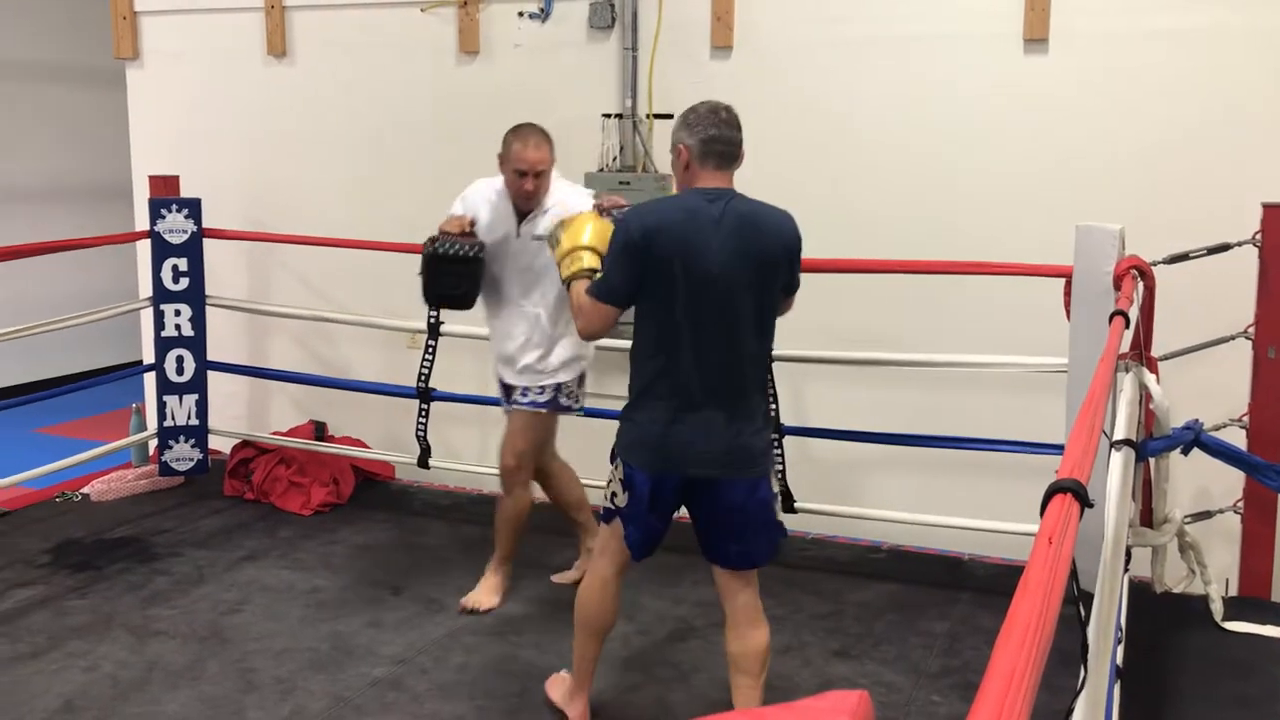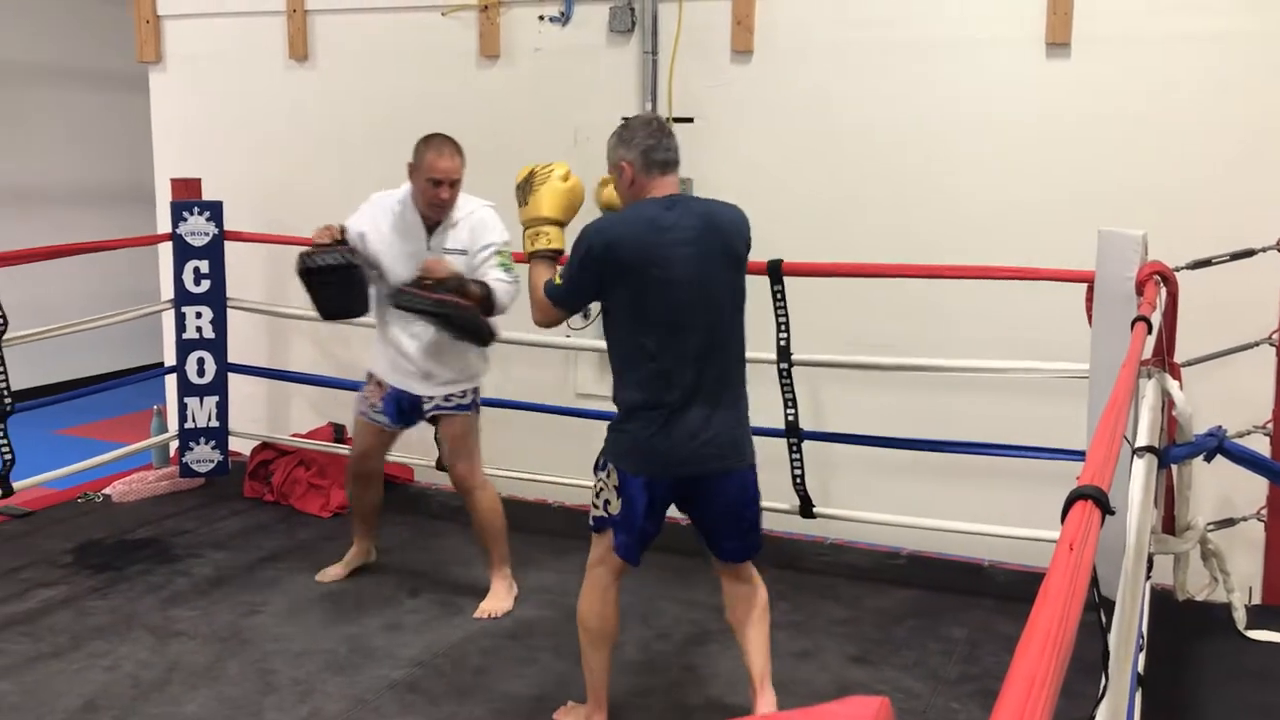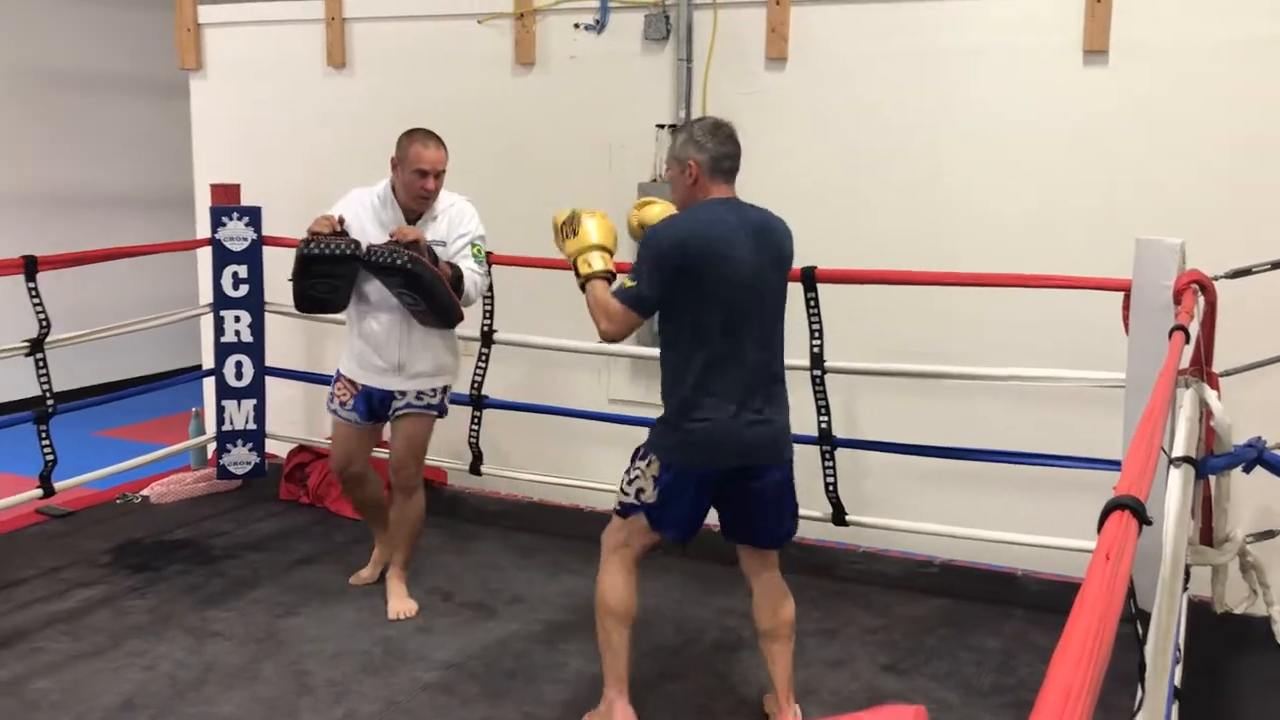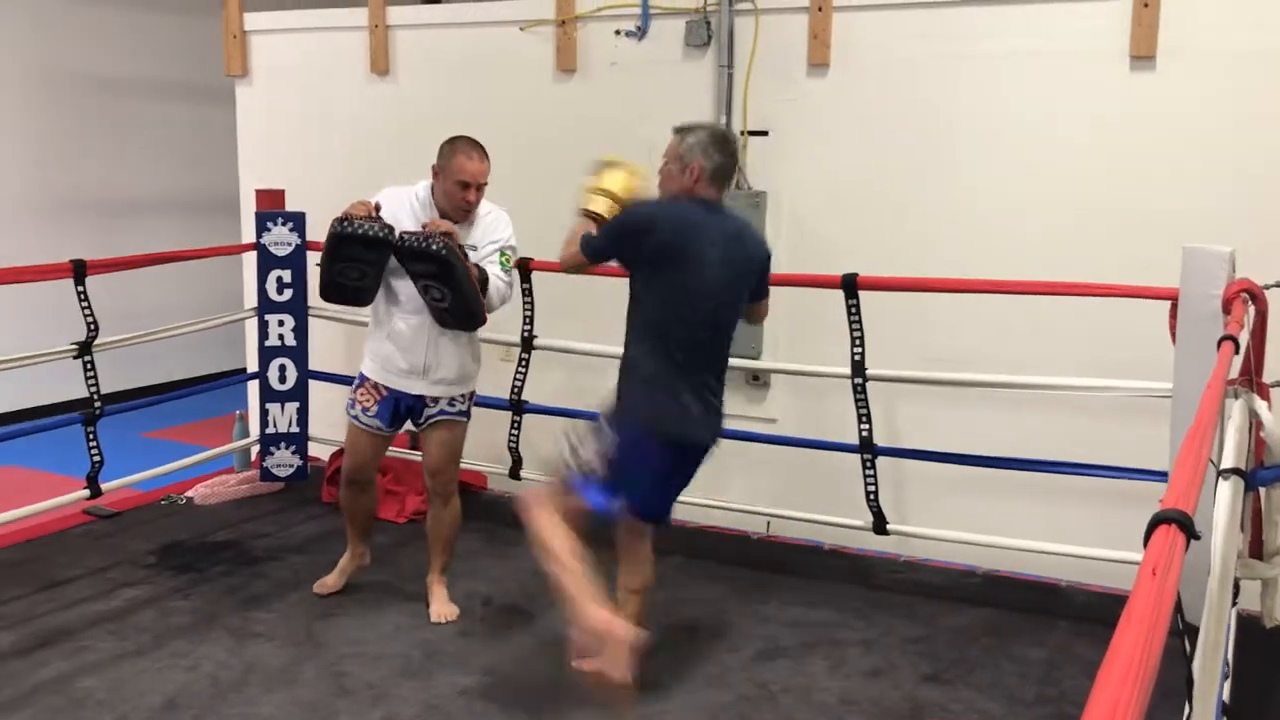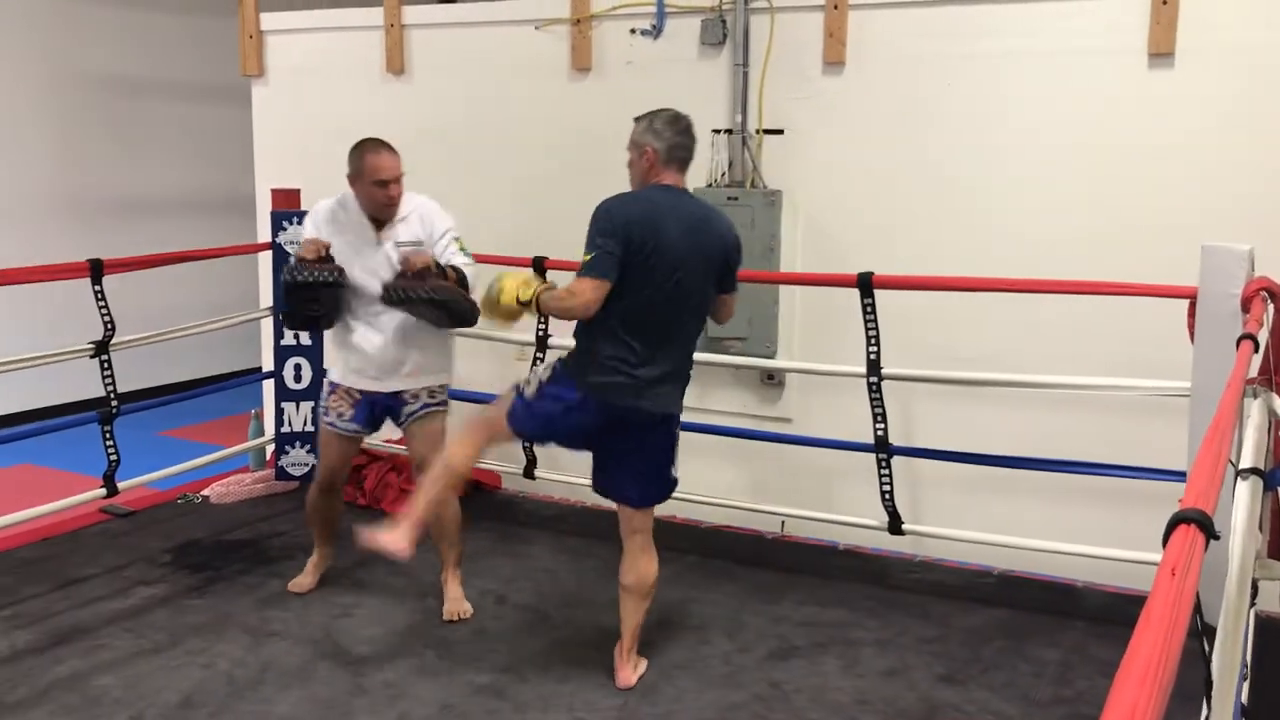
dt=0.5s
person 1, frame 1
left shoulder: (645, 224)
right shoulder: (779, 230)
left elbow: (591, 322)
left wrist: (578, 262)
left hip: (654, 439)
right hip: (740, 447)
left knee: (609, 559)
right knee: (741, 595)
person 1, frame 2
left shoulder: (607, 237)
right shoulder: (732, 224)
left elbow: (545, 311)
left wrist: (540, 231)
left hip: (643, 445)
right hip: (723, 442)
left knee: (603, 569)
right knee: (738, 574)
person 1, frame 3
left shoulder: (673, 238)
right shoulder: (774, 231)
left elbow: (613, 325)
left wrist: (590, 261)
left hip: (694, 438)
right hip: (765, 435)
left knee: (616, 550)
right knee: (763, 567)
person 1, frame 4
left shoulder: (652, 219)
right shoulder: (750, 243)
left elbow: (571, 258)
right elbow: (756, 312)
left wrist: (599, 203)
left hip: (646, 416)
right hip: (696, 422)
left knee: (544, 509)
right knee: (634, 532)
left ankle: (602, 625)
right ankle: (615, 652)
person 1, frame 5
left shoulder: (621, 213)
right shoulder: (721, 231)
left elbow: (582, 303)
right elbow: (721, 313)
left wrist: (528, 295)
left hip: (591, 385)
right hip: (657, 403)
left knee: (487, 423)
right knee: (637, 532)
left ankle: (405, 529)
right ankle: (626, 659)
person 2, frame 1
left shoulder: (576, 205)
right shoulder: (479, 196)
right wrist: (449, 234)
left hip: (551, 361)
right hip: (511, 354)
left knee: (513, 468)
right knee: (539, 460)
left ankle: (498, 572)
right ankle: (593, 545)
person 2, frame 2
left shoulder: (480, 220)
right shoulder: (380, 211)
left elbow: (500, 295)
left wrist: (459, 282)
right wrist: (330, 243)
left hip: (451, 373)
right hip: (392, 366)
left knee: (466, 477)
right knee: (361, 463)
left ankle: (501, 577)
right ankle: (362, 548)
person 2, frame 3
left shoulder: (459, 215)
right shoulder: (358, 205)
left elbow: (471, 288)
left wrist: (428, 256)
right wrist: (319, 239)
left hip: (423, 371)
right hip: (361, 364)
left knee: (405, 475)
right knee: (346, 467)
left ankle: (397, 575)
right ankle: (384, 544)
person 2, frame 4
left shoulder: (493, 223)
right shoulder: (394, 204)
left elbow: (495, 294)
left wrist: (455, 251)
left hip: (448, 378)
right hip: (385, 368)
left knee: (441, 482)
right knee: (356, 470)
left ankle: (437, 580)
right ankle: (355, 552)
person 2, frame 5
left shoulder: (428, 215)
right shoulder: (325, 219)
left elbow: (463, 275)
left wrist: (437, 268)
right wrist: (304, 263)
left hip: (418, 375)
right hip: (352, 375)
right knee: (327, 477)
left ankle: (452, 579)
right ankle: (321, 557)
